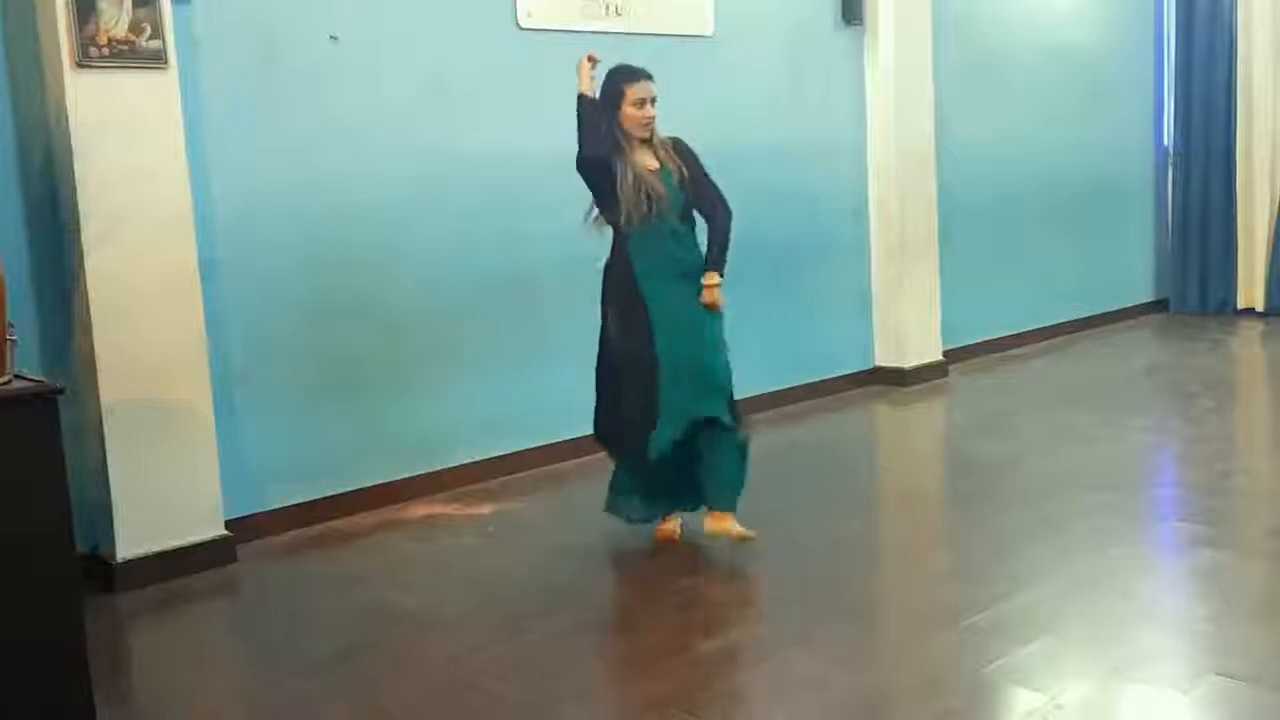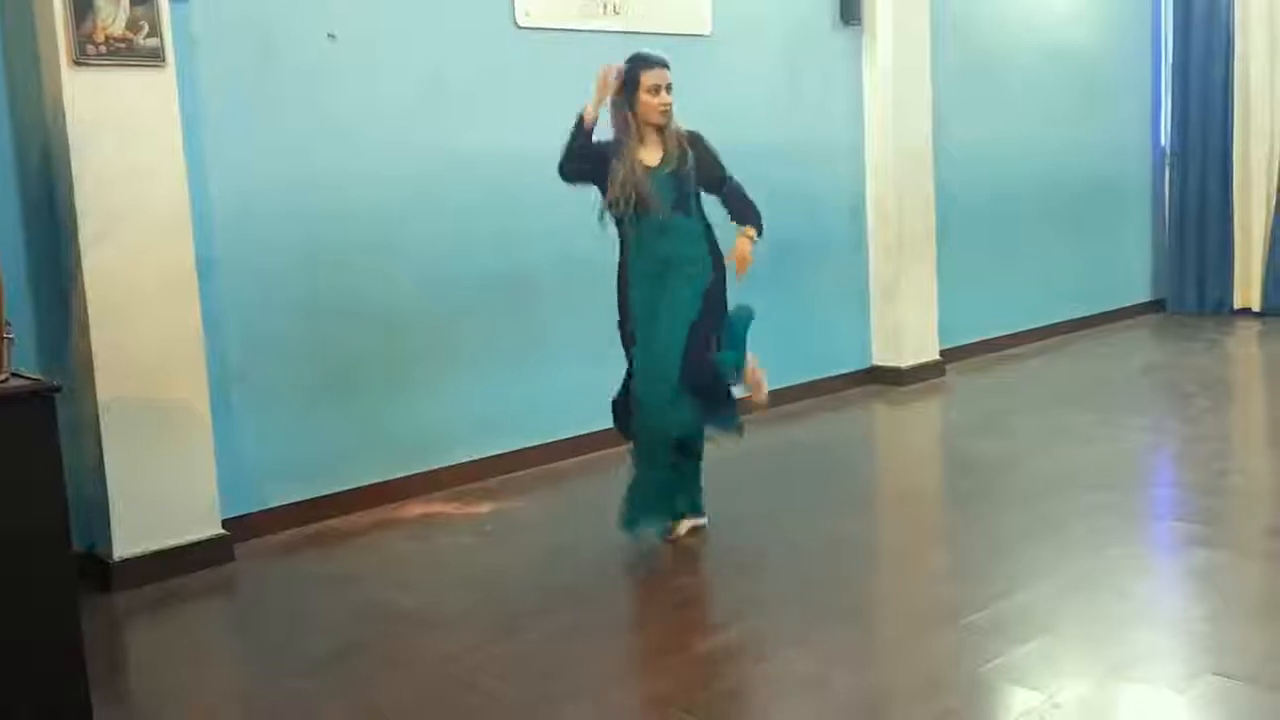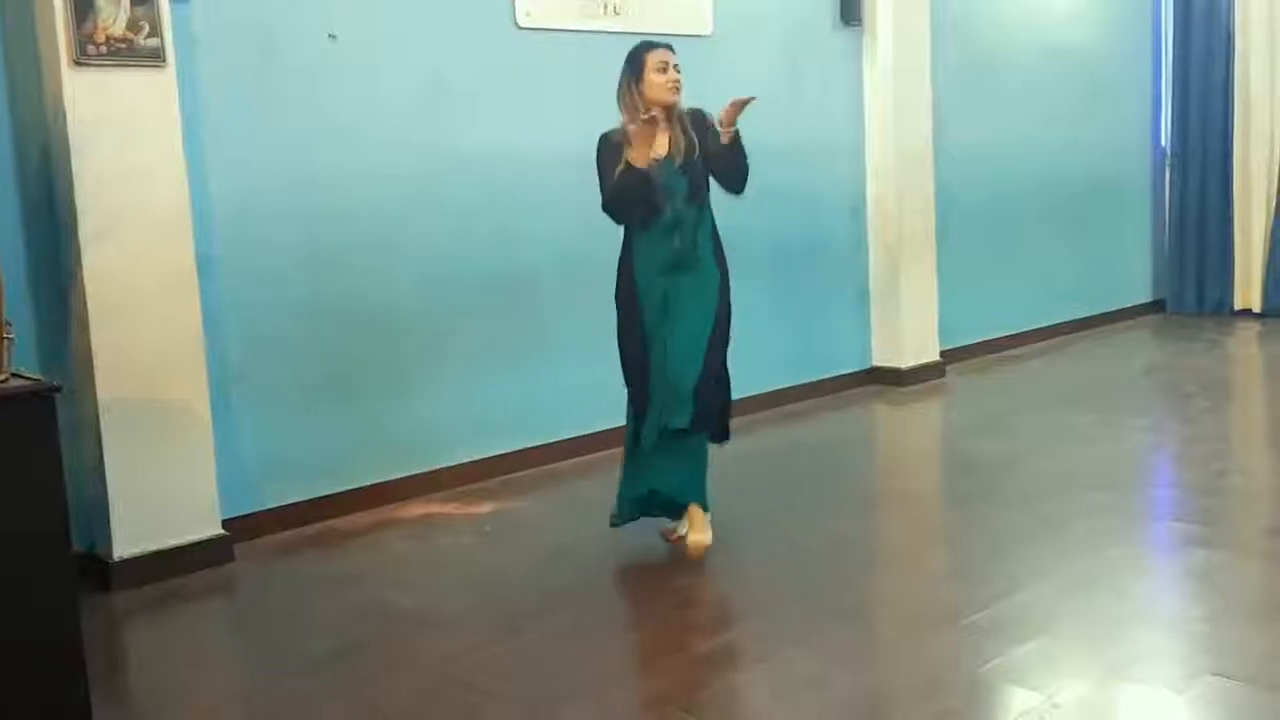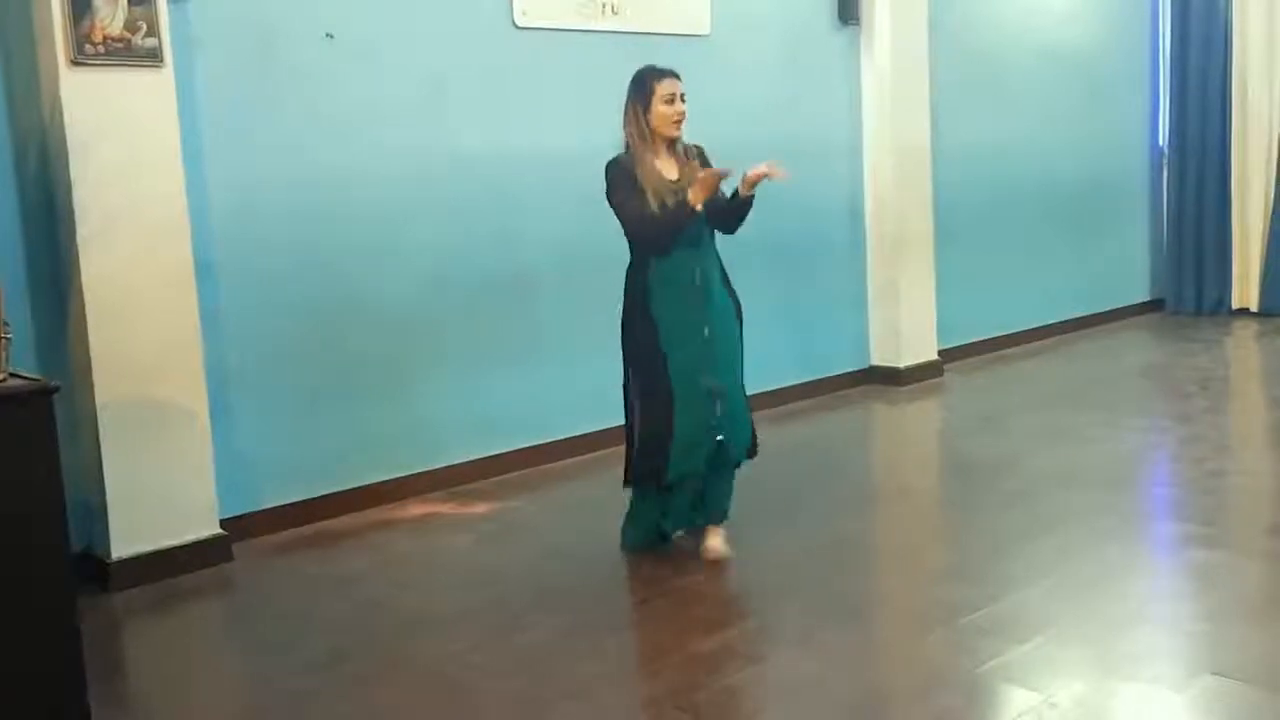
dt=0.4s
person 1, frame 1
left shoulder: (676, 154)
right shoulder: (604, 167)
left elbow: (717, 210)
right elbow: (593, 150)
left wrist: (713, 273)
right wrist: (586, 90)
left hip: (689, 286)
right hip: (639, 296)
left knee: (710, 385)
right knee: (653, 399)
left ankle: (720, 507)
right ankle: (666, 503)
person 1, frame 2
left shoulder: (691, 147)
right shoulder: (609, 158)
left elbow: (733, 195)
right elbow: (570, 168)
left wrist: (747, 231)
right wrist: (593, 107)
left hip: (694, 272)
right hip: (643, 283)
left knee: (675, 373)
right knee: (655, 389)
left ankle: (734, 357)
right ankle: (682, 506)
person 1, frame 3
left shoulder: (697, 126)
right shoulder: (614, 144)
left elbow: (736, 183)
right elbow: (620, 210)
left wrist: (728, 132)
right wrist: (638, 155)
left hip: (699, 273)
right hip: (646, 279)
left knee: (691, 382)
right knee: (653, 386)
left ankle: (691, 501)
right ankle: (668, 497)
person 1, frame 4
left shoulder: (695, 158)
right shoulder: (621, 171)
left elbow: (726, 222)
right elbow: (648, 236)
left wrist: (746, 189)
right wrist: (692, 199)
left hip: (710, 297)
right hip: (657, 305)
left knee: (720, 404)
right knee: (667, 410)
left ankle: (710, 519)
right ankle: (661, 518)
